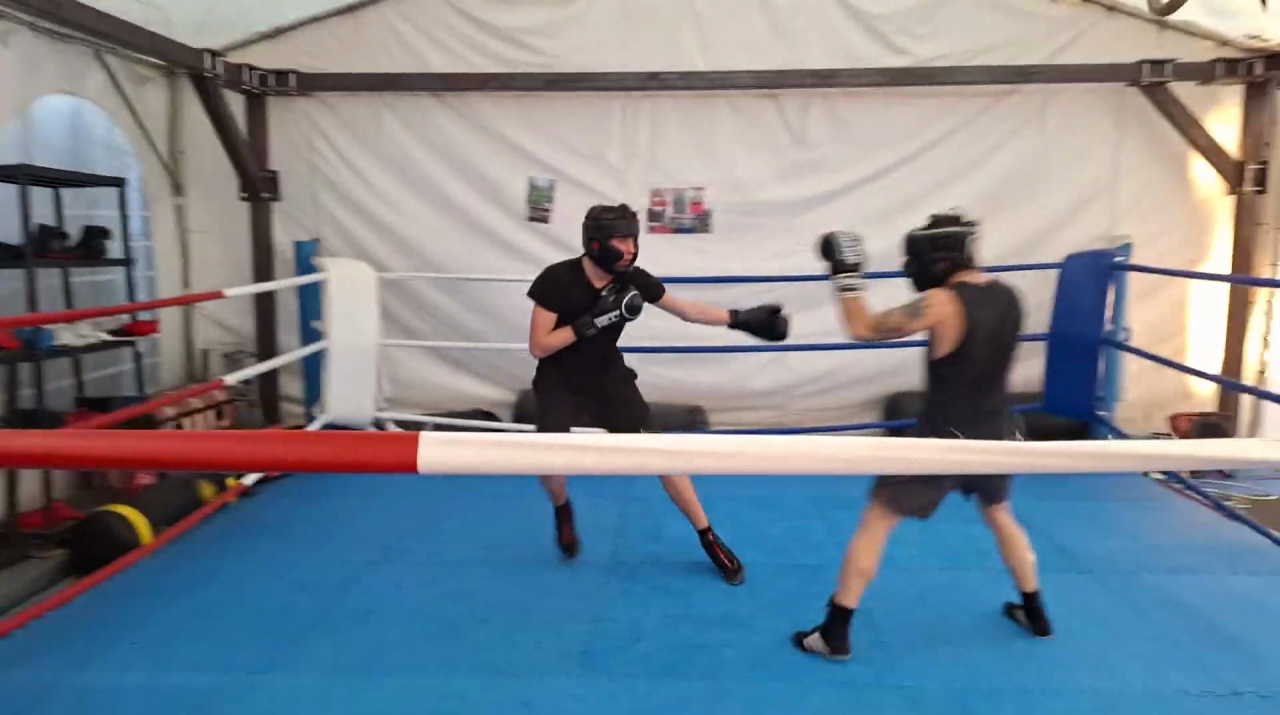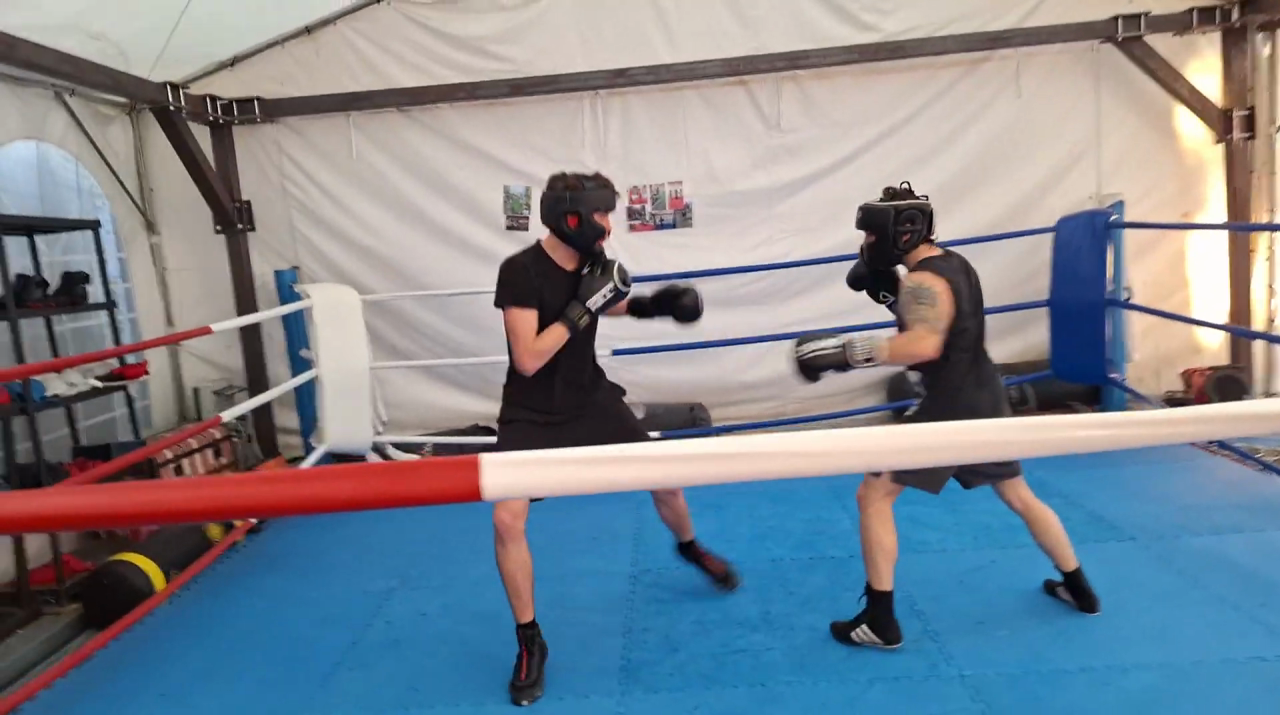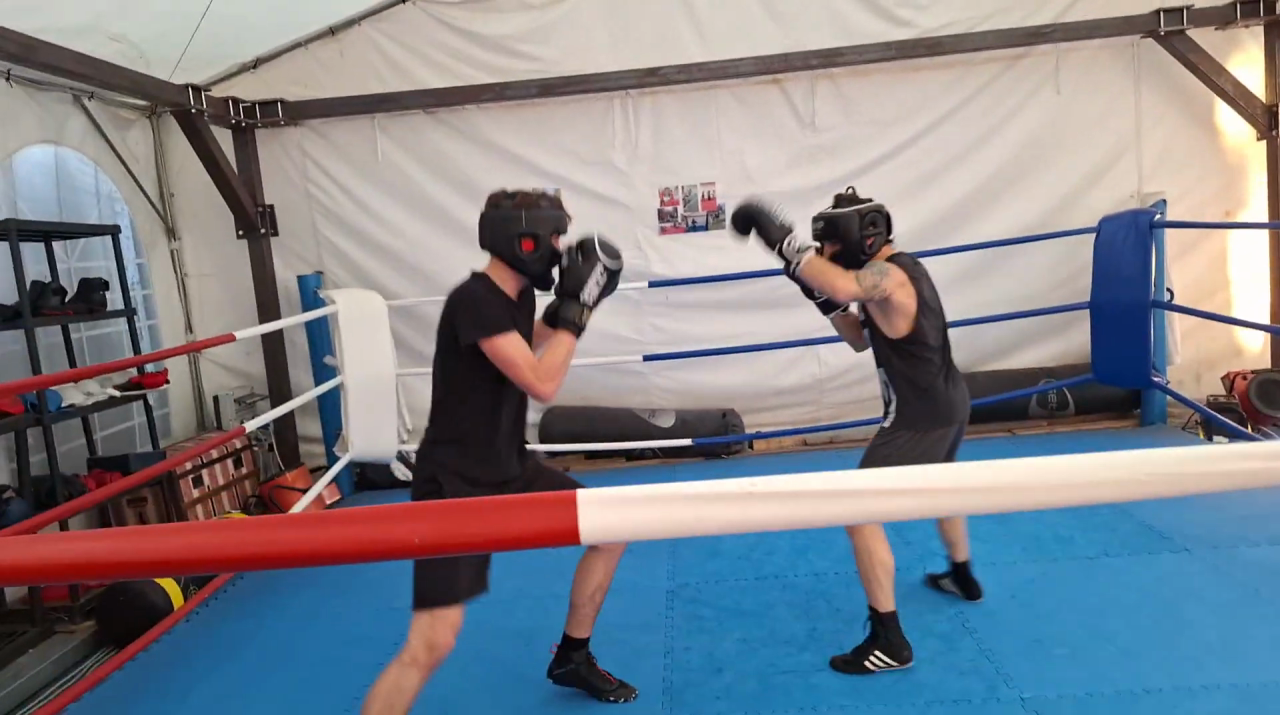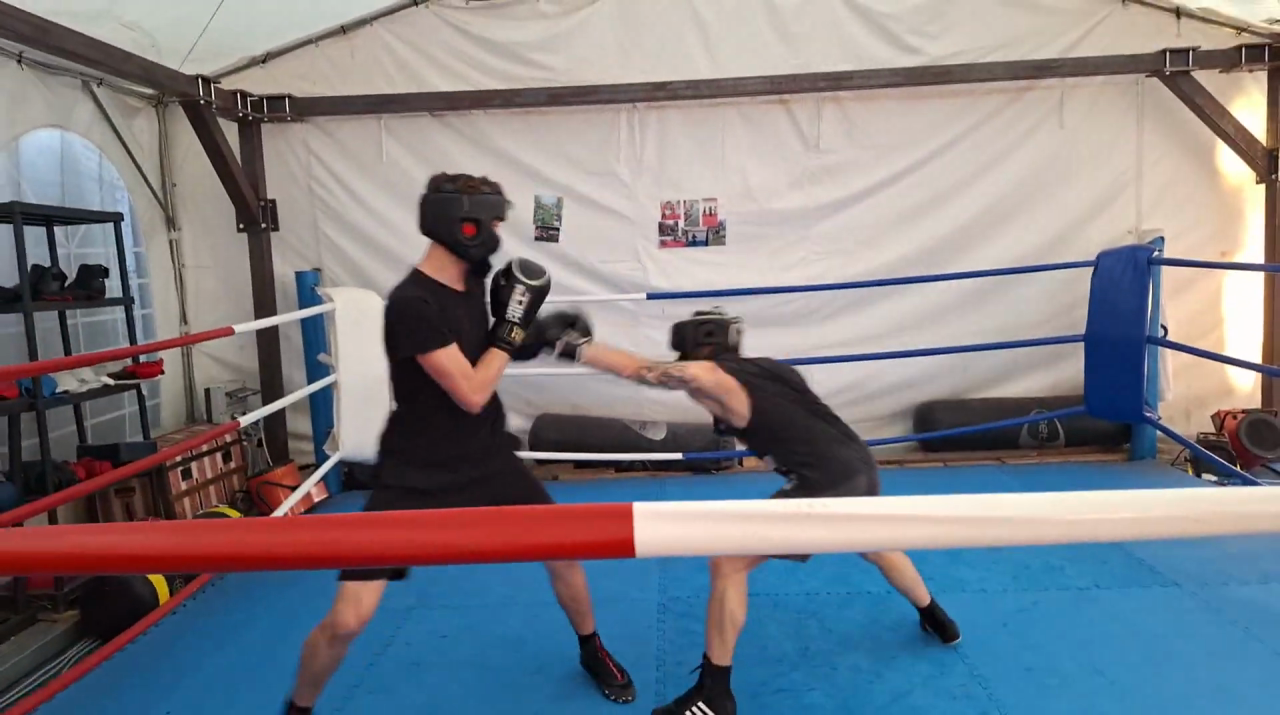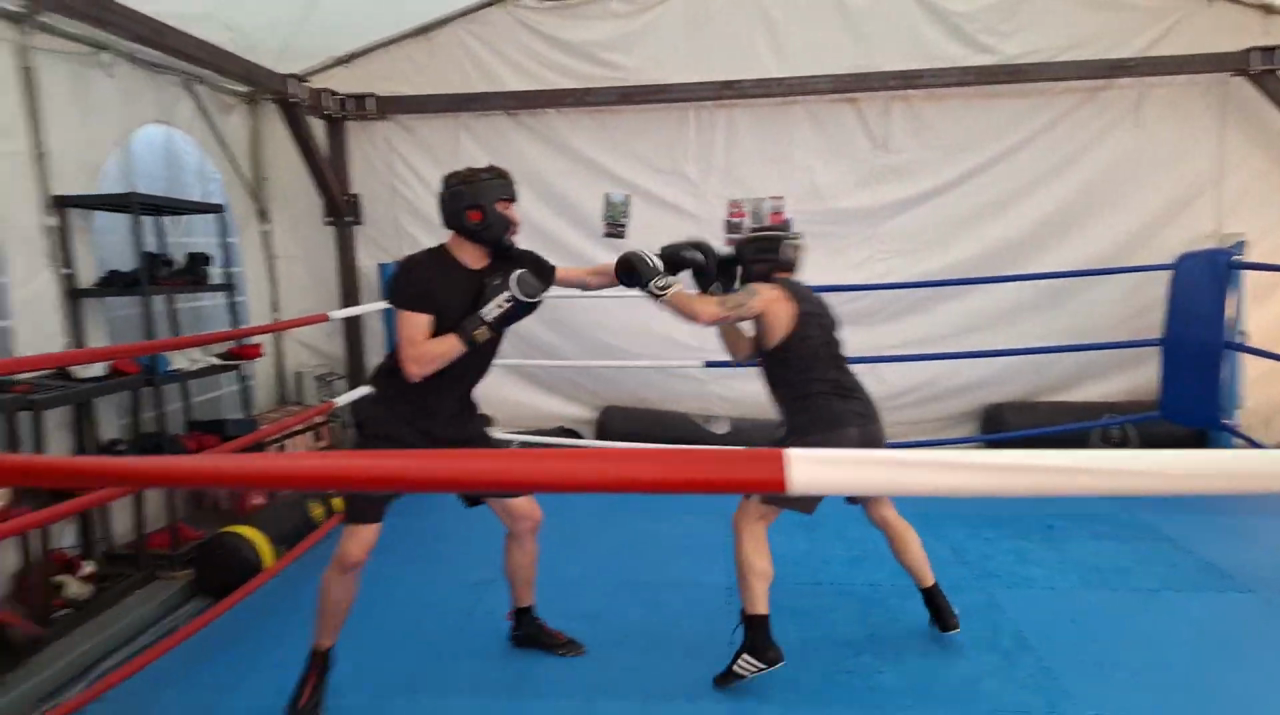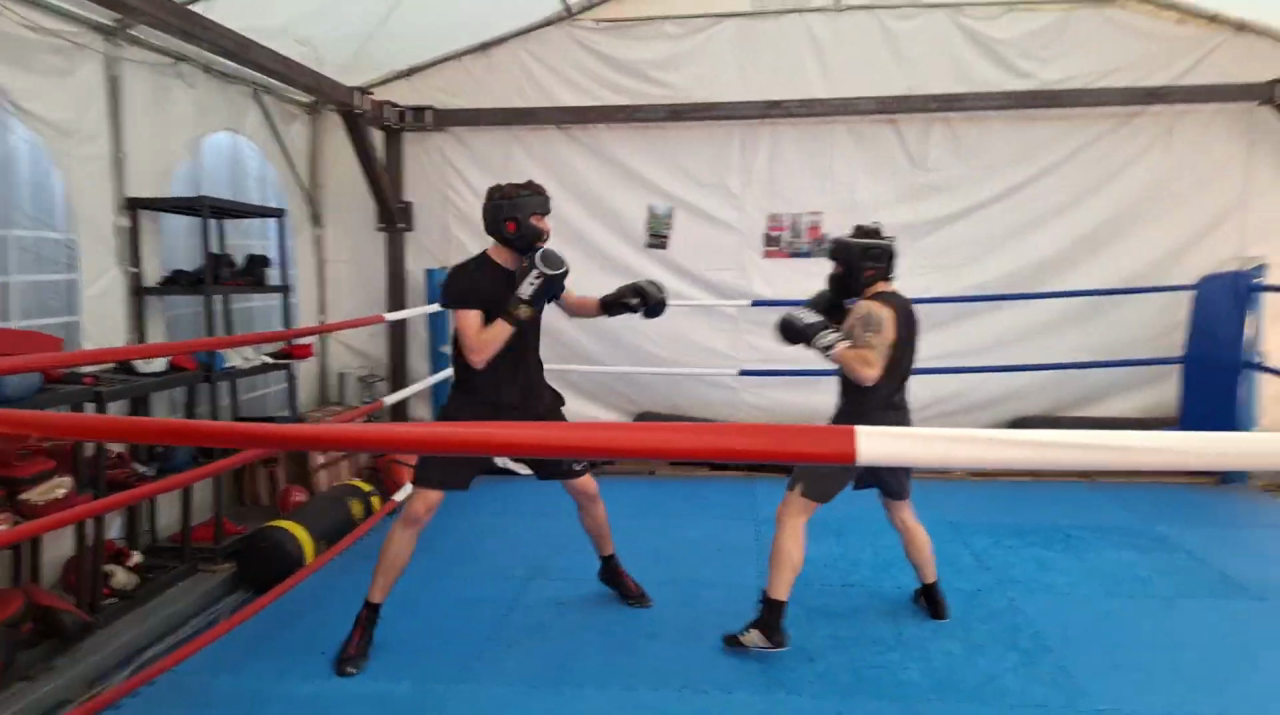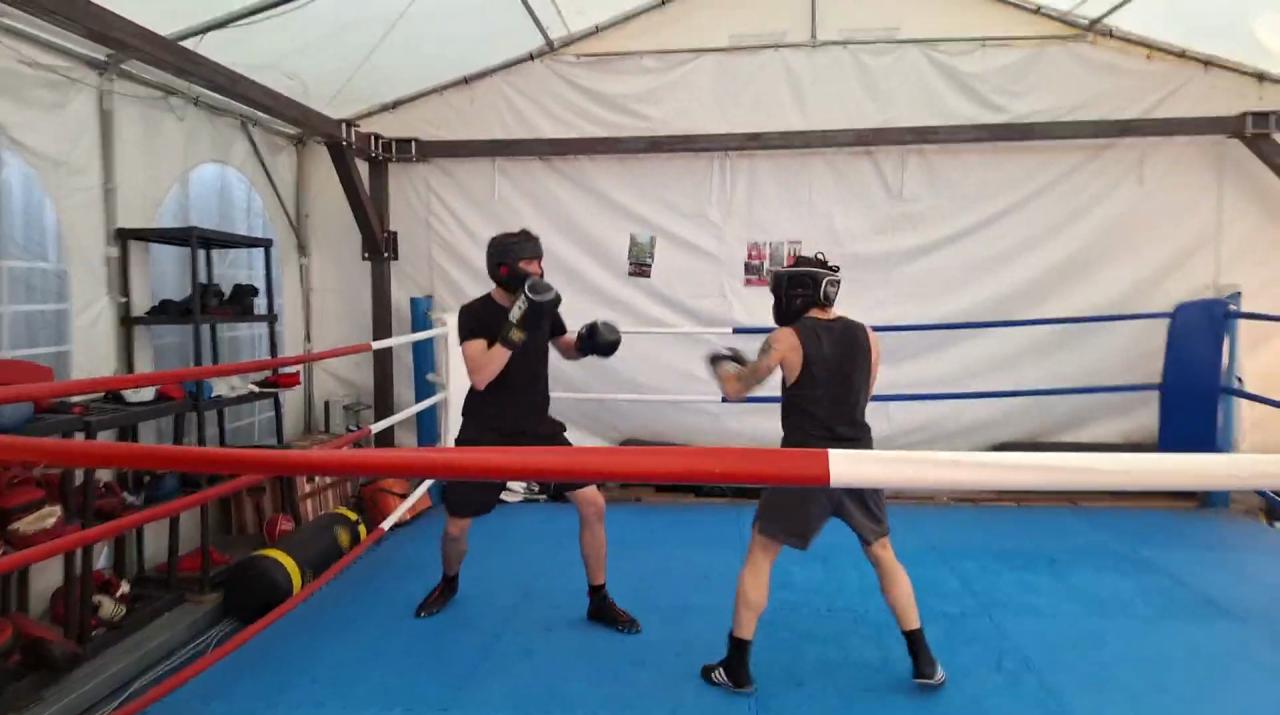
dt=0.4s
person 1, frame 1
left shoulder: (633, 279)
right shoulder: (556, 280)
left elbow: (687, 309)
right elbow: (538, 347)
left wrist: (743, 319)
right wrist: (591, 322)
left hip: (609, 377)
right hip: (561, 382)
left ankle: (708, 538)
right ankle: (563, 508)
person 1, frame 2
left shoulder: (593, 260)
right shoulder: (520, 271)
left elbow: (614, 304)
right elbow: (527, 359)
left wrist: (651, 302)
right wrist: (583, 306)
left hip: (590, 399)
right hip: (531, 411)
left knee: (664, 481)
right knee: (507, 519)
left ankle: (690, 548)
right ankle: (529, 641)
person 1, frame 3
left shoulder: (517, 293)
right shoulder: (474, 300)
left elbow: (538, 349)
right elbow: (543, 383)
left wrist: (568, 300)
right wrist: (580, 300)
left hip: (510, 469)
right hip: (457, 486)
right knee: (430, 647)
left ankle: (572, 657)
person 1, frame 4
left shoulder: (471, 279)
right shoulder: (412, 303)
right elbow: (472, 393)
left wrist: (531, 329)
right wrist: (513, 322)
left hip: (485, 457)
right hip: (417, 475)
right knee: (348, 618)
left ankle: (592, 650)
person 1, frame 5
left shoulder: (508, 262)
right shoulder: (419, 273)
left elbow: (585, 277)
right elbow: (416, 367)
right wrist: (485, 320)
left hip: (455, 424)
right hip: (396, 424)
left knee: (527, 518)
right knee: (351, 554)
left ankle: (525, 623)
right ankle: (319, 662)
person 1, frame 6
left shoulder: (532, 267)
right shoulder: (466, 278)
left elbow: (573, 305)
right elbow: (477, 355)
left wrist: (616, 301)
right wrist: (524, 301)
left hip: (530, 403)
right hip: (474, 409)
left knee: (587, 490)
right knee: (417, 511)
left ankle: (611, 569)
right ankle: (367, 618)
person 1, frame 7
left shoulder: (544, 305)
right shoulder: (475, 314)
left elbow: (568, 350)
right elbow: (480, 377)
left wrist: (591, 338)
right wrist: (517, 325)
left hip: (537, 429)
right hip: (485, 434)
left knee: (593, 505)
right knee: (455, 529)
left ankle: (599, 600)
right ankle: (449, 583)
person 2, frame 1
left shoulder: (940, 303)
right shoulder: (1006, 297)
left elbow: (864, 330)
left wrist: (846, 274)
left hip: (943, 435)
right hip: (994, 433)
left knee: (876, 521)
right knee: (1001, 518)
left ankle: (834, 631)
right ankle: (1034, 612)
person 2, frame 2
left shoulder: (922, 282)
right shoulder: (951, 264)
left elbow: (921, 346)
left wrist: (843, 349)
right wrist: (884, 290)
left hip: (948, 408)
right hip: (988, 401)
left knee: (874, 496)
right knee: (1019, 496)
left ankle: (880, 618)
right ankle: (1078, 588)
person 2, frame 3
left shoulder: (887, 274)
right shoulder: (901, 269)
left elbow: (838, 283)
right elbow: (861, 339)
left wrist: (783, 238)
right wrist: (820, 293)
left hip: (921, 416)
right hip: (948, 404)
left knee: (862, 517)
left ankle: (888, 641)
right ankle: (962, 575)
person 2, frame 4
left shoulder: (709, 375)
right shoulder: (770, 369)
left elbow: (637, 368)
left wrist: (572, 343)
left hip: (826, 484)
right hip: (859, 467)
left knee: (729, 567)
right knee: (873, 547)
right ankle: (936, 619)
person 2, frame 5
left shoulder: (766, 293)
right shoulder: (810, 301)
left elbow: (704, 313)
right elbow: (747, 350)
left wrist: (654, 278)
right wrist: (719, 286)
left hip: (819, 433)
right hip: (861, 420)
left knee: (748, 521)
right knee: (883, 514)
left ankle: (759, 643)
right ankle: (938, 606)
person 2, frame 6
left shoulder: (870, 310)
right shoulder: (899, 306)
left elbow: (866, 371)
left wrist: (823, 335)
right wrist: (833, 323)
left hip: (856, 430)
right hip: (893, 430)
left knee: (792, 513)
right knee: (901, 514)
left ankle: (769, 624)
right ankle: (933, 598)
person 2, frame 7
left shoulder: (786, 339)
right shoulder: (865, 336)
left elbow: (735, 390)
left wrist: (723, 362)
left knee: (760, 556)
right knee: (884, 556)
left ankle: (737, 666)
right ankle: (922, 659)
